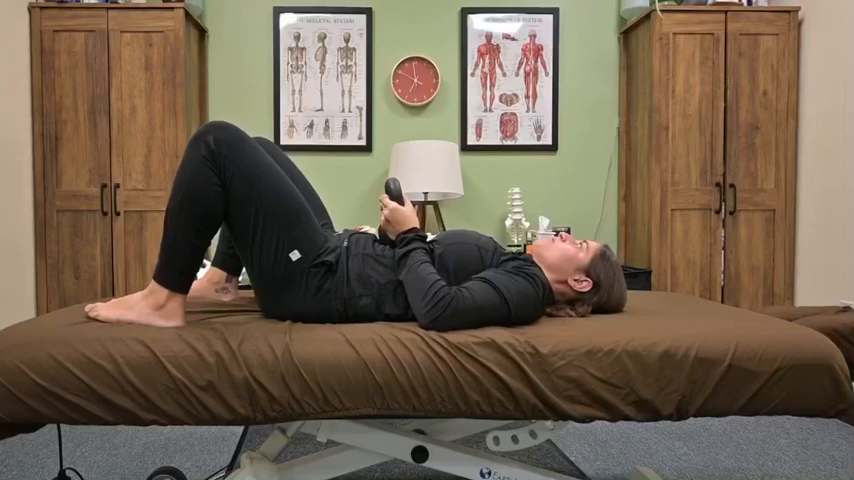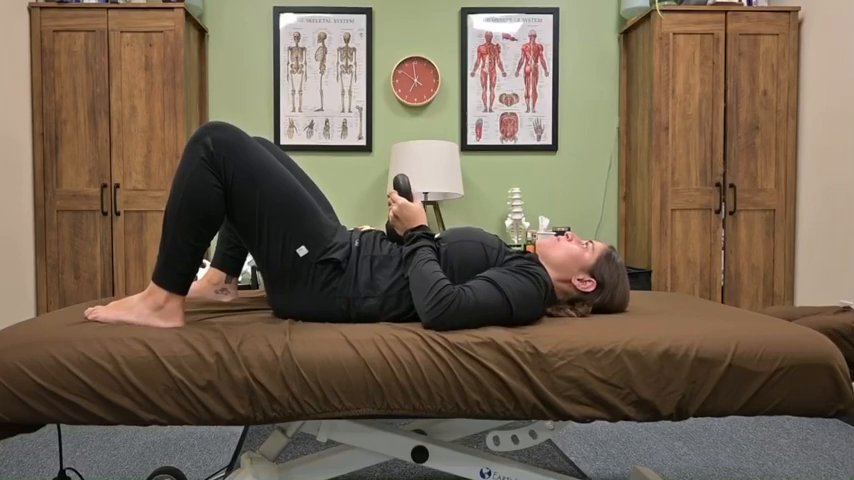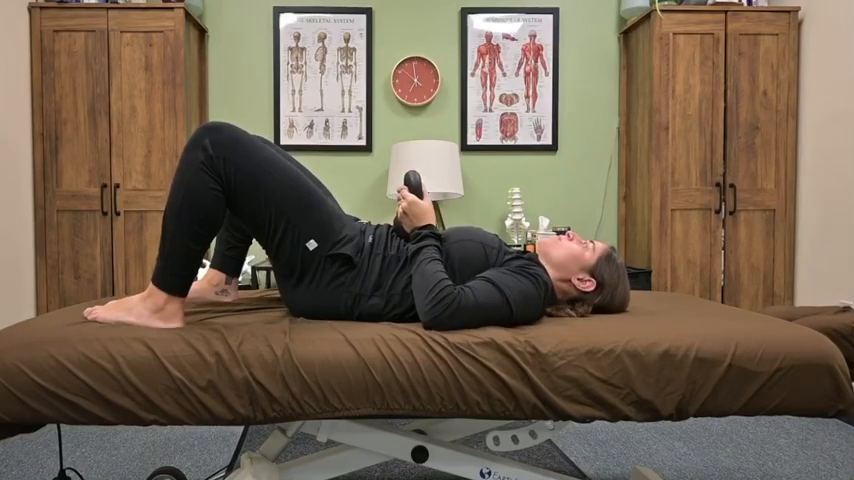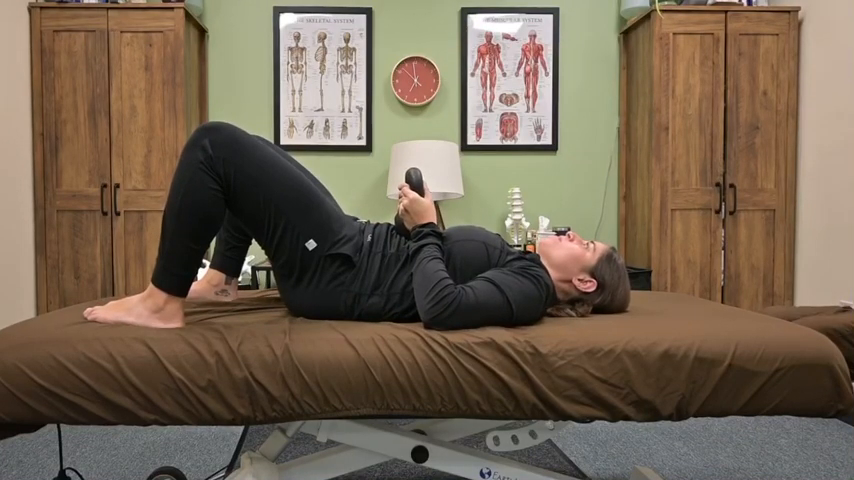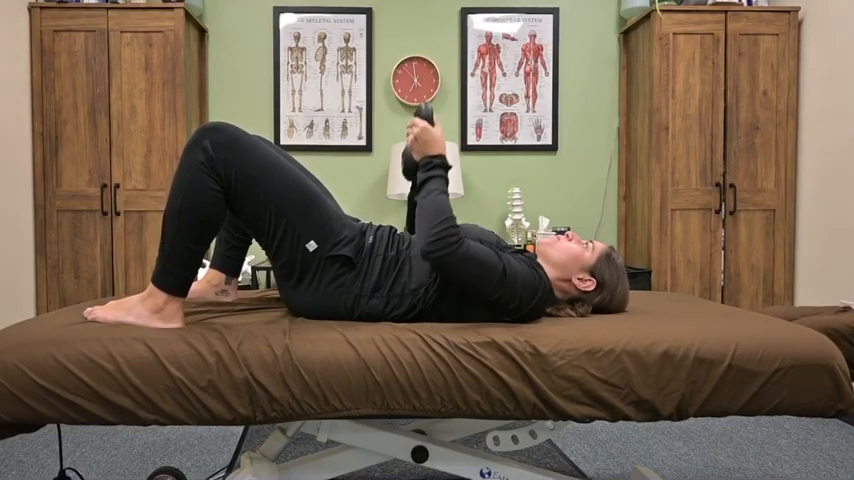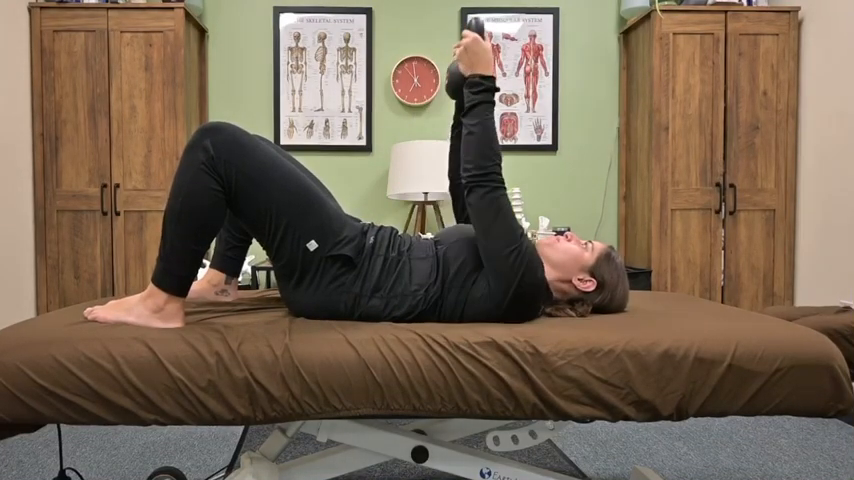
dt=0.7s
person 1, frame 1
left shoulder: (523, 290)
right shoulder: (516, 268)
left elbow: (437, 308)
left wrist: (408, 236)
right wrist: (406, 235)
left hip: (314, 278)
right hip: (336, 255)
left knee: (218, 142)
right knee: (256, 150)
left ankle: (163, 300)
right ankle: (220, 278)
person 1, frame 2
left shoulder: (526, 290)
right shoulder: (520, 266)
left elbow: (439, 307)
left wrist: (416, 233)
right wrist: (414, 231)
left hip: (324, 276)
right hip: (345, 250)
left knee: (216, 143)
right knee: (254, 150)
left ankle: (162, 301)
right ankle: (220, 278)
person 1, frame 3
left shoulder: (527, 291)
right shoulder: (520, 266)
left elbow: (439, 308)
left wrist: (423, 231)
right wrist: (420, 227)
left hip: (333, 271)
right hip: (352, 245)
left knee: (215, 144)
right knee: (243, 151)
left ankle: (161, 302)
right ankle: (220, 278)
person 1, frame 4
left shoulder: (528, 291)
right shoulder: (522, 267)
left elbow: (441, 307)
left wrist: (424, 229)
right wrist: (423, 223)
left hip: (334, 271)
right hip: (355, 244)
left knee: (214, 144)
right knee: (240, 151)
left ankle: (161, 303)
right ankle: (219, 279)
person 1, frame 5
left shoulder: (524, 288)
right shoulder: (519, 270)
left elbow: (439, 246)
left wrist: (434, 163)
right wrist: (422, 166)
left hip: (336, 271)
right hip: (353, 249)
left knee: (215, 143)
right knee: (245, 149)
left ankle: (161, 303)
right ankle: (219, 281)
person 1, frame 6
left shoulder: (521, 283)
right shoulder: (512, 269)
left elbow: (482, 182)
right elbow: (465, 189)
left wrist: (482, 82)
right wrist: (464, 95)
left hip: (335, 272)
right hip: (352, 251)
left knee: (216, 143)
right knee: (242, 151)
left ankle: (162, 302)
right ankle: (219, 279)
